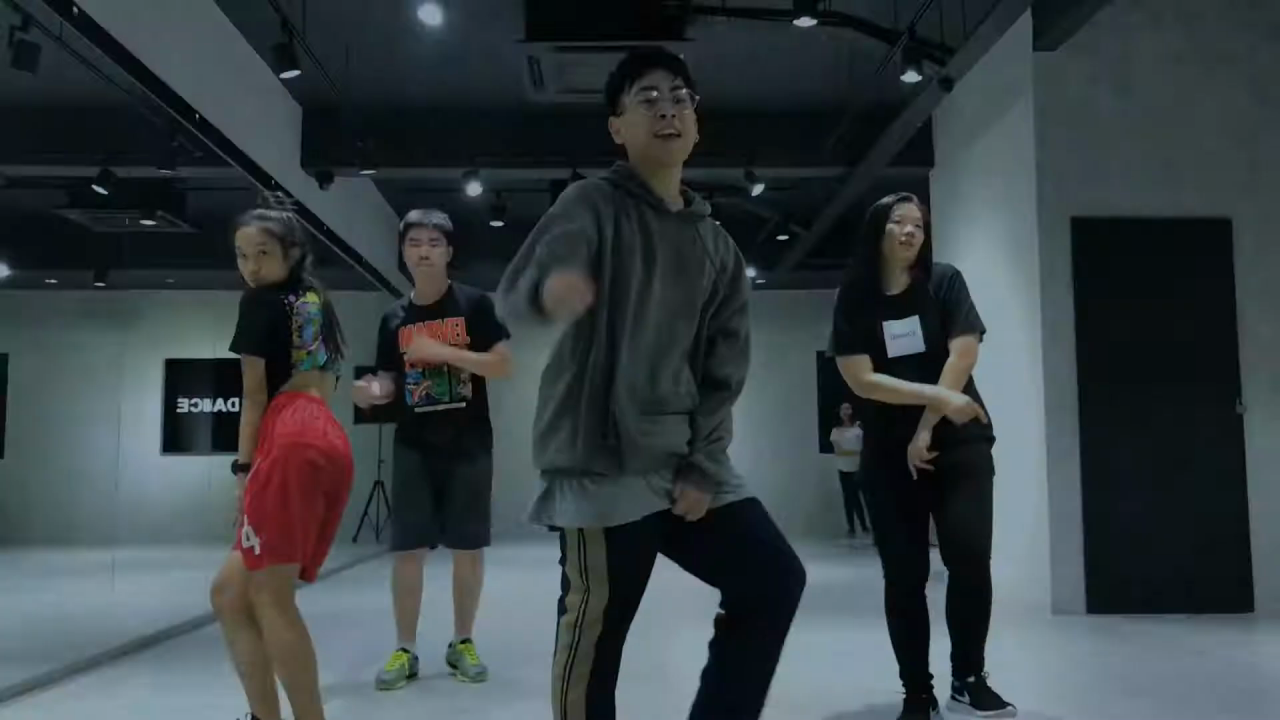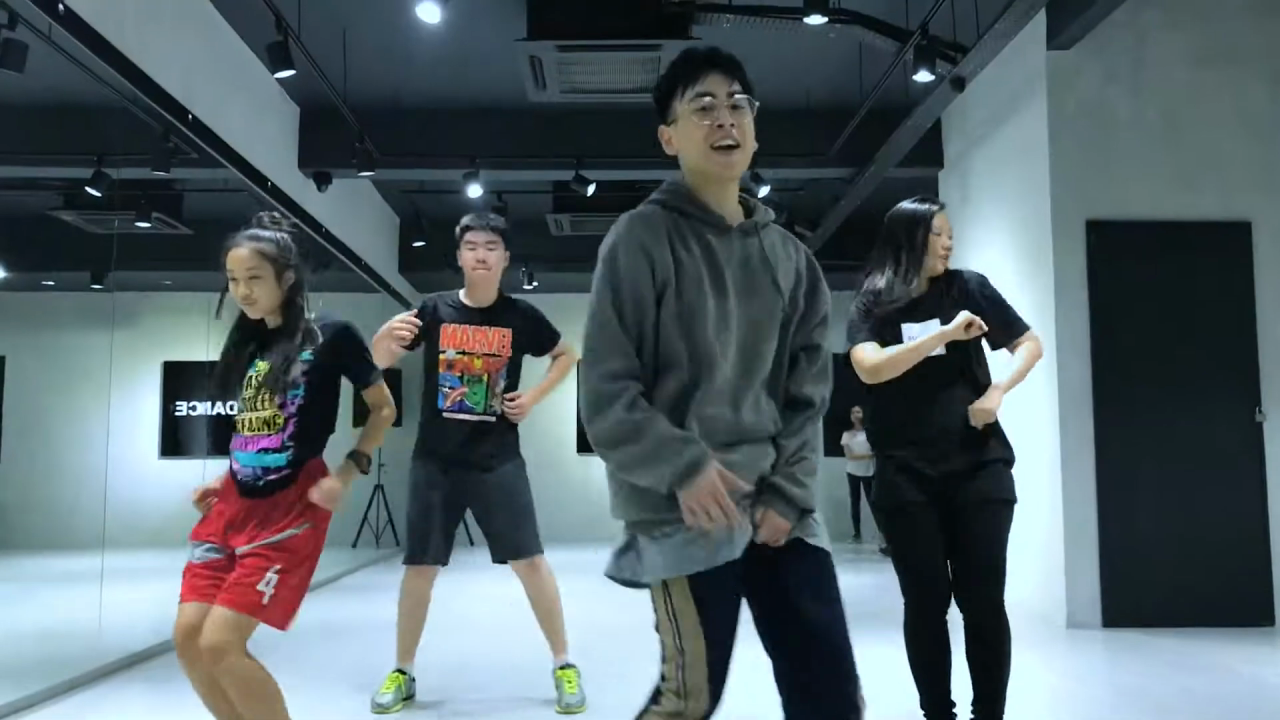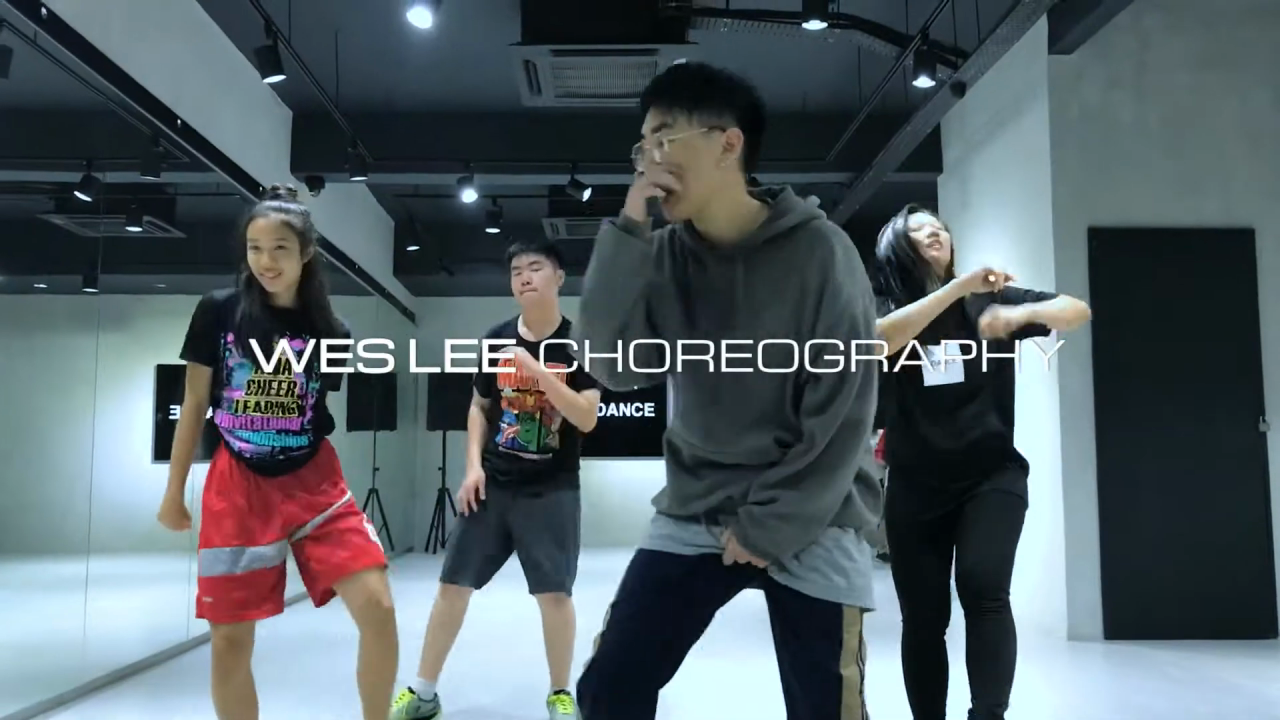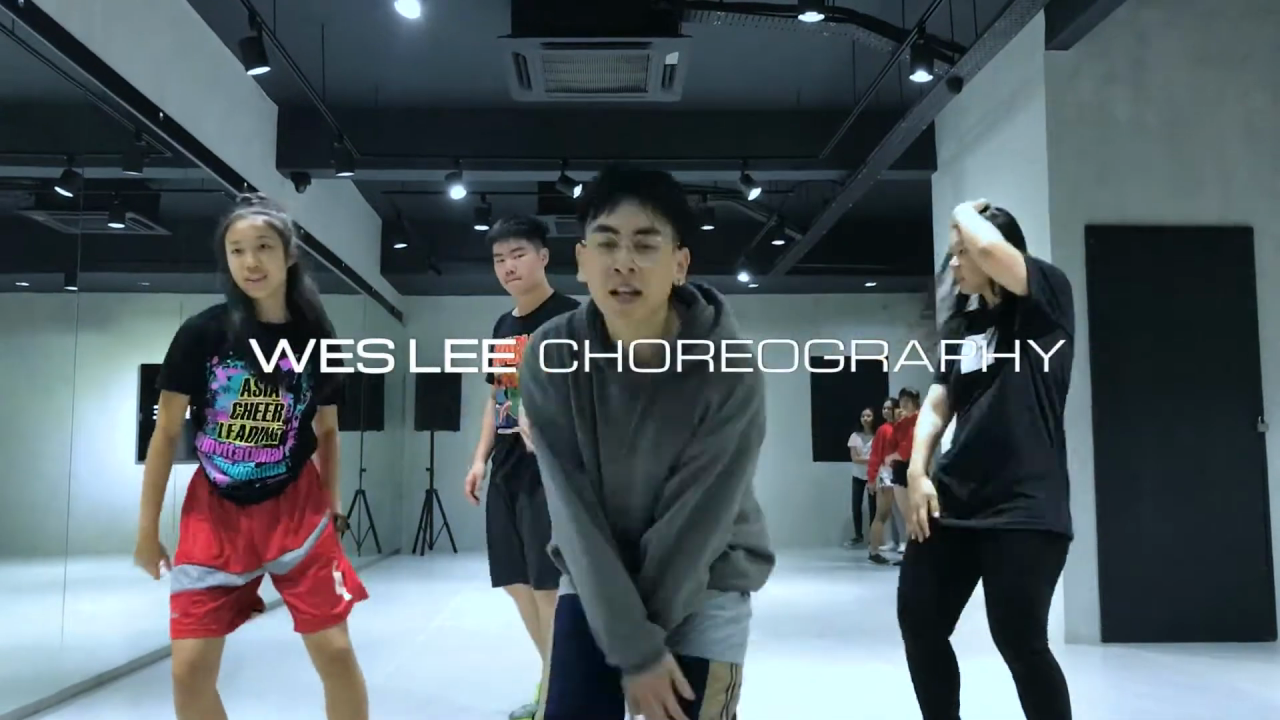
dt=0.4s
person 1, frame 1
left shoulder: (718, 247)
right shoulder: (594, 208)
left elbow: (726, 367)
right elbow: (519, 283)
left wrist: (704, 468)
right wrist: (545, 285)
left hip: (688, 467)
right hip: (600, 464)
left knee: (773, 576)
right knee: (592, 638)
person 1, frame 2
left shoulder: (788, 255)
right shoulder: (642, 240)
left elbow: (807, 388)
right elbow: (603, 393)
left wrist: (787, 493)
right wrist: (683, 468)
left hip: (776, 502)
right hip: (679, 509)
person 1, frame 3
left shoulder: (822, 253)
right shoulder: (658, 256)
left elbow: (844, 413)
right elbow: (614, 365)
left wrist: (770, 524)
right wrist: (627, 230)
left hip: (812, 518)
right hip: (694, 510)
person 1, frame 4
left shoulder: (727, 376)
right shoulder: (553, 358)
left elbow: (691, 529)
right elbow: (577, 507)
left wrist: (649, 637)
right wrist: (633, 644)
left hip: (705, 580)
right hip: (596, 572)
person 2, frame 1
left shoulder: (944, 282)
right shoulder: (853, 300)
left elbow: (963, 358)
right elbow: (861, 381)
left wrist: (925, 427)
right wrist: (934, 397)
left hip: (959, 444)
right hip: (889, 457)
left knee: (969, 557)
right knee: (904, 575)
person 2, frame 2
left shoulder: (968, 290)
right shoulder: (874, 302)
left elbow: (1030, 342)
right elbow: (869, 368)
left wrist: (997, 391)
right wrist: (944, 335)
left hip: (978, 467)
right hip: (904, 476)
left knee: (980, 596)
right knee: (924, 599)
person 2, frame 3
left shoulder: (995, 298)
right shoulder: (891, 308)
left elbow: (1076, 311)
right elbow: (885, 337)
left wrist: (1022, 312)
right wrist: (957, 287)
left hip: (993, 479)
right hip: (917, 488)
left knee: (985, 590)
right knee: (923, 619)
person 2, frame 4
left shoulder: (1045, 298)
right shoulder: (960, 325)
left elbow: (995, 251)
right elbow: (935, 407)
left wrist: (965, 217)
right wrist: (917, 471)
left hip: (1027, 503)
right hip: (956, 501)
left knee: (1018, 638)
right knee: (919, 622)
person 3, frame 1
left shoulder: (263, 301)
right shoulder: (317, 302)
left elbow: (253, 392)
left wrist: (244, 465)
left hip: (291, 446)
right hip: (325, 443)
left knee: (270, 598)
right knee: (230, 595)
person 3, frame 2
left shoulder: (331, 337)
right shoulder: (239, 344)
left elbow: (383, 408)
left wrist: (349, 468)
right wrist: (217, 484)
left hip: (292, 506)
right hip: (236, 502)
left knee: (218, 641)
right knee: (188, 638)
person 3, frame 3
left shoulder: (330, 332)
right shoulder: (218, 311)
right elbow: (193, 403)
right wrist: (174, 490)
left hip: (313, 481)
right hip: (237, 483)
left knee: (377, 610)
right knee: (229, 643)
person 3, frame 4
left shoulder: (318, 340)
right shoulder: (200, 333)
right elbow: (166, 432)
left wrist: (333, 510)
right wrist: (148, 529)
left hip: (296, 505)
right hip: (216, 511)
left knee: (336, 656)
right knee: (190, 670)
person 4, frame 1
left shoulder: (474, 303)
right shoulder: (393, 317)
left elbow: (503, 363)
right elbow: (387, 380)
left wrist: (449, 353)
right wrist: (368, 391)
left hip: (468, 446)
right hip: (413, 446)
left knee: (469, 547)
right knee: (408, 548)
left ankle: (463, 640)
right ankle: (405, 651)
person 4, frame 2
left shoulder: (522, 316)
right shoulder: (435, 309)
left elbow: (567, 354)
right elbow: (382, 358)
left wrist: (536, 393)
right wrist: (388, 333)
left hip: (498, 460)
right hip: (437, 459)
left knee: (529, 559)
right knee: (419, 565)
left ankle: (562, 664)
right ankle: (402, 672)
person 4, frame 3
left shoulder: (577, 345)
right shoulder: (497, 338)
left elbow: (587, 417)
right elbow: (480, 406)
left wrist: (535, 367)
right wrist: (474, 463)
left hip: (551, 488)
right hip: (494, 484)
left knee: (554, 590)
right knee: (454, 582)
person 4, frame 4
left shoulder: (569, 315)
right shoulder: (501, 326)
right wrist: (479, 459)
right hip: (507, 471)
left knee: (546, 584)
right knee: (515, 583)
